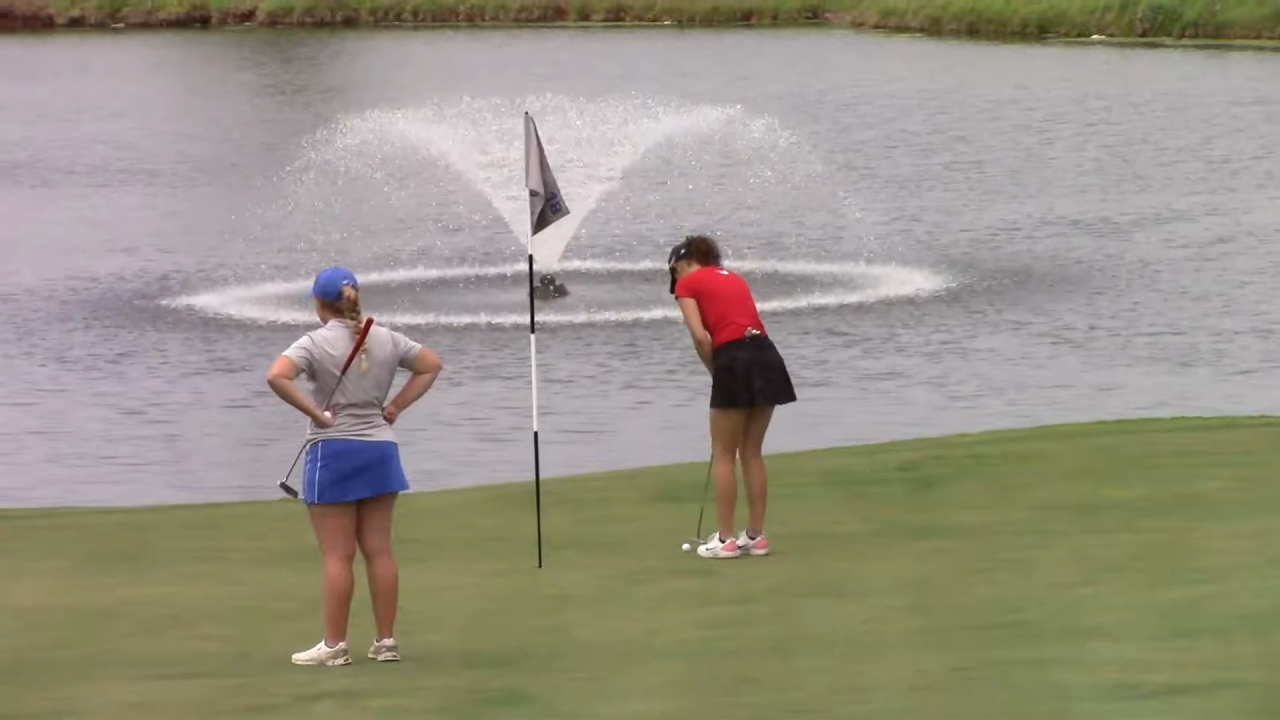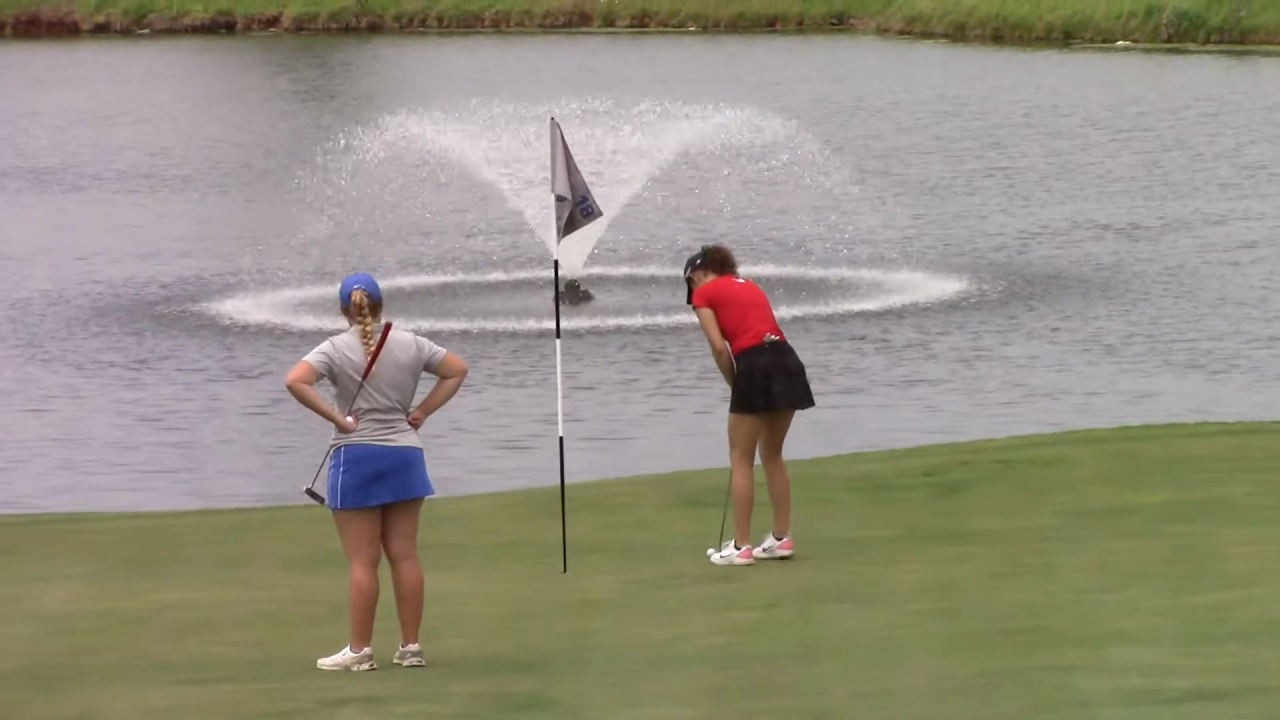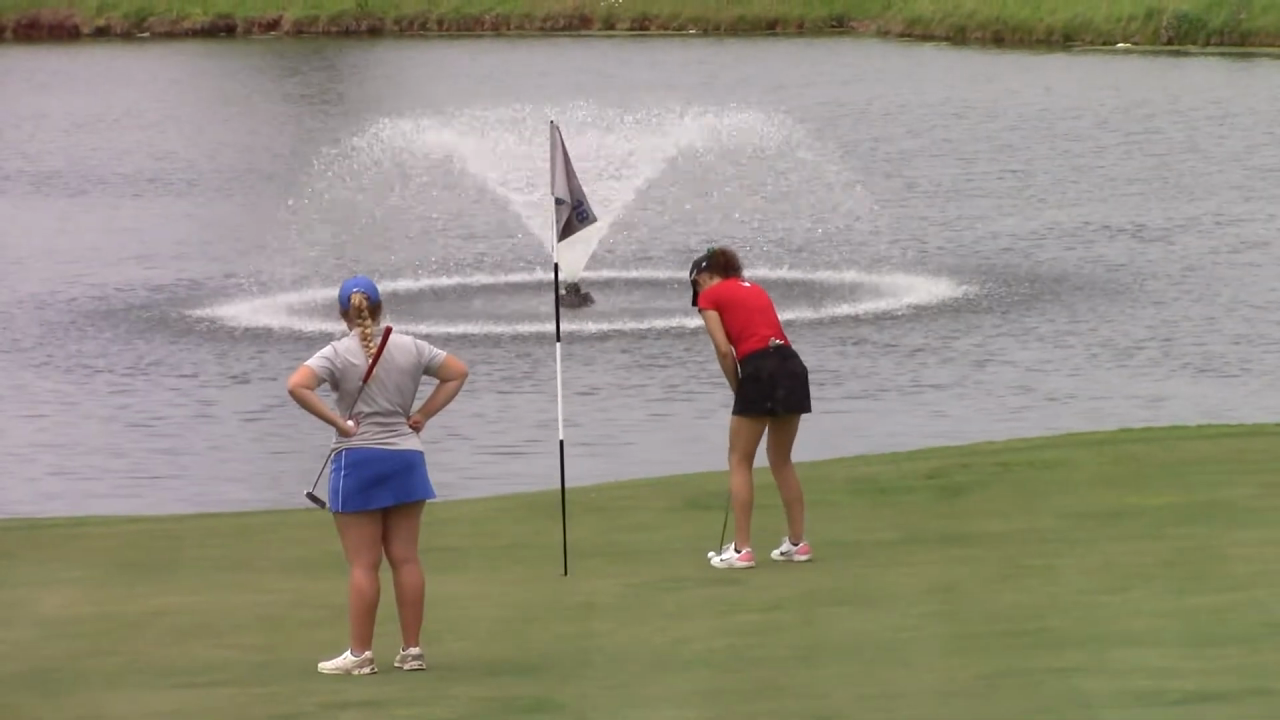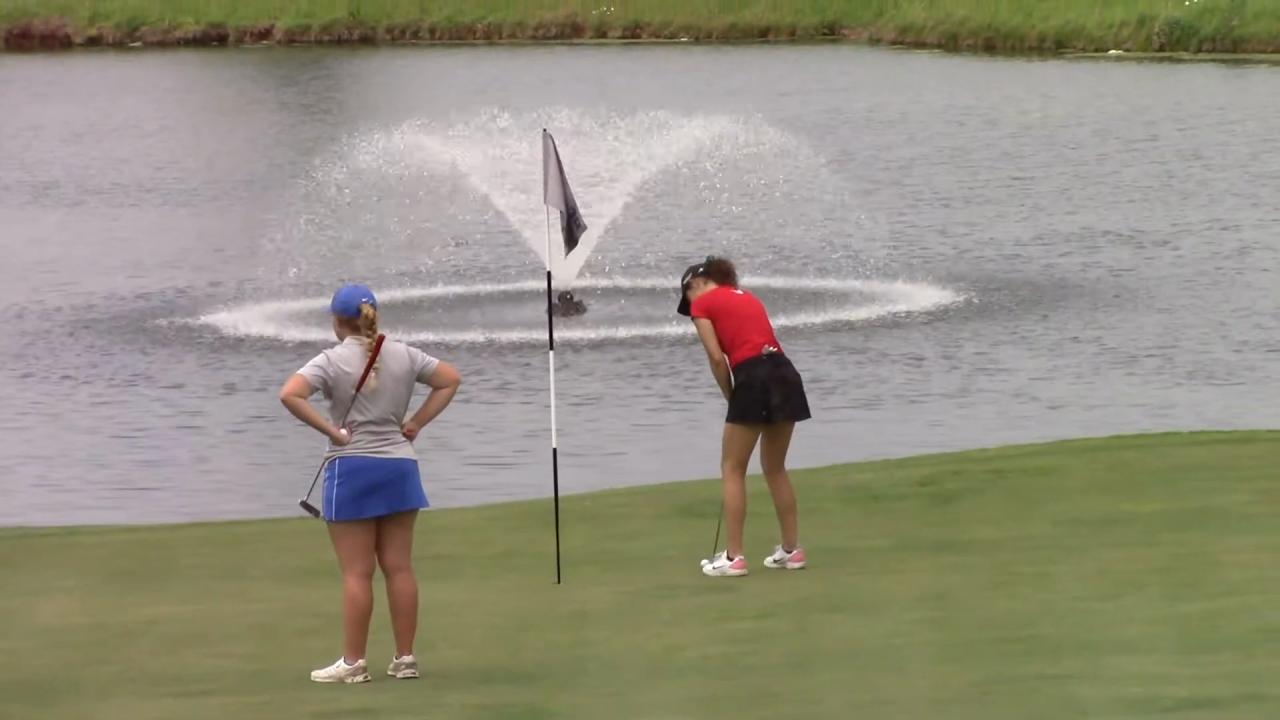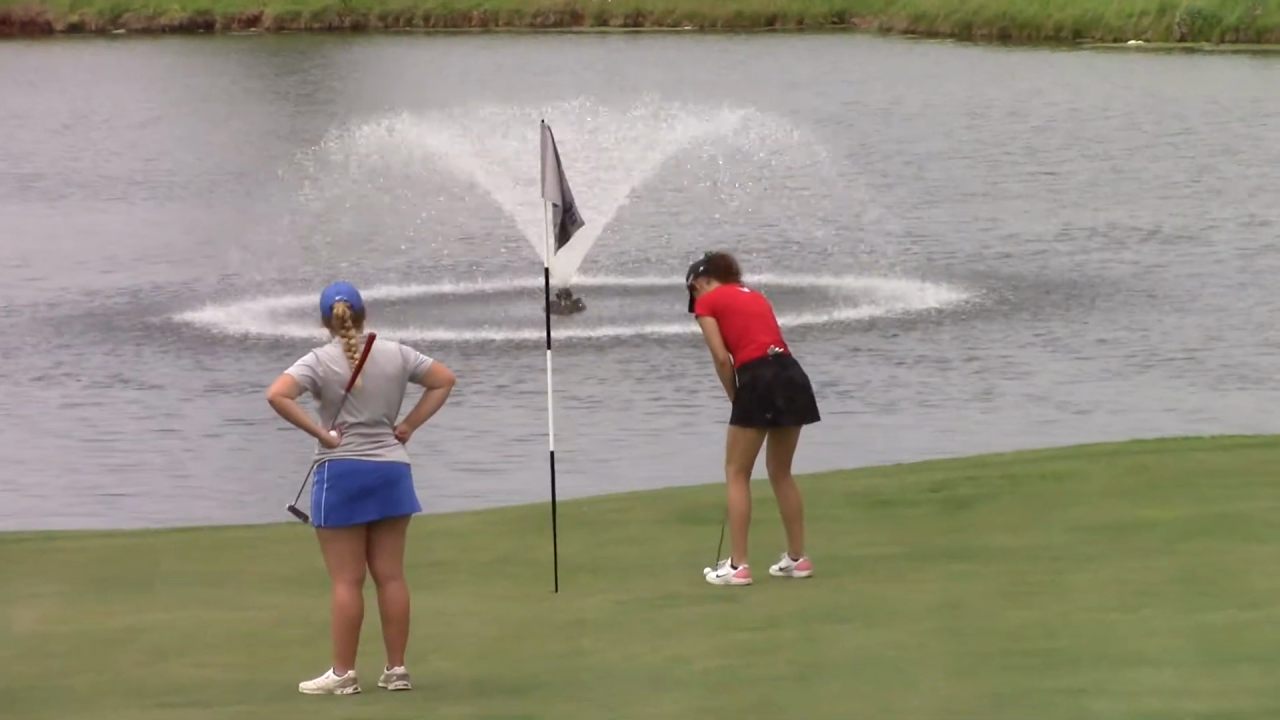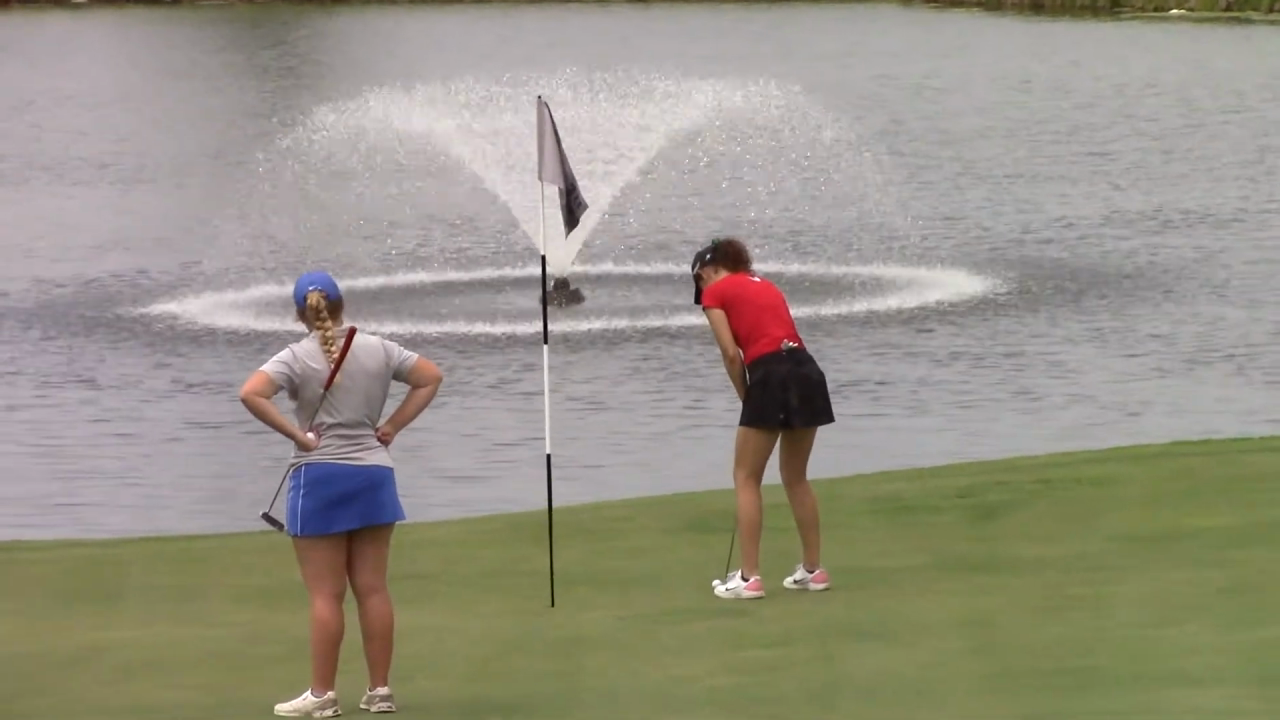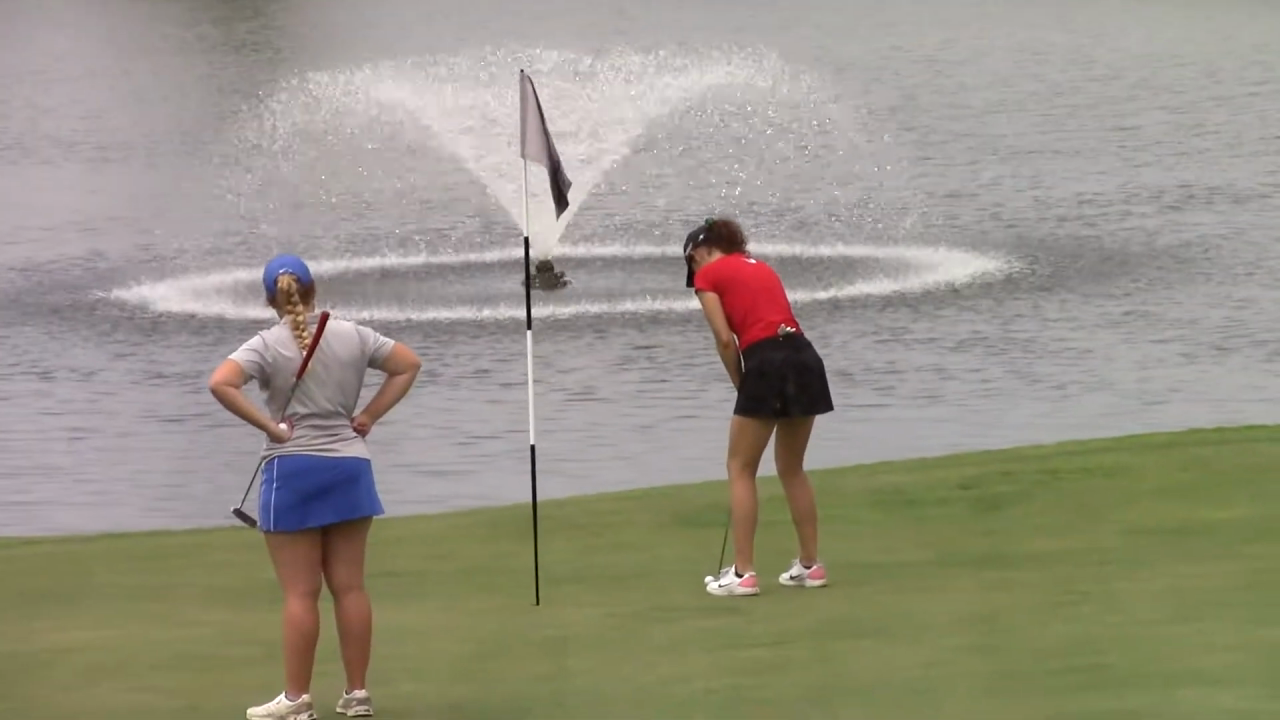
dt=0.7s
person 1, frame 1
left shoulder: (316, 343)
right shoulder: (385, 339)
left elbow: (277, 377)
right elbow: (432, 365)
left wrist: (314, 414)
right wrist: (396, 406)
left hip: (333, 452)
right hip: (379, 451)
left knee: (337, 556)
right knee: (379, 551)
left ankle: (334, 645)
right ankle: (385, 641)
person 1, frame 2
left shoulder: (336, 348)
right shoulder: (411, 344)
left elbow: (295, 381)
right elbow: (459, 369)
left wrist: (336, 419)
right wrist: (423, 411)
left hip: (357, 458)
right hip: (405, 456)
left knee: (362, 562)
right knee: (405, 556)
left ankle: (360, 650)
right ankle: (411, 646)
person 1, frame 3
left shoulder: (337, 353)
right shoulder: (410, 347)
left elbow: (296, 386)
right elbow: (459, 372)
left wrist: (338, 423)
right wrist: (424, 414)
left hip: (359, 461)
right hip: (406, 460)
left knee: (363, 565)
right knee: (405, 560)
left ankle: (360, 654)
right ankle: (412, 650)
person 1, frame 4
left shoulder: (331, 360)
right shoulder: (404, 355)
left elbow: (289, 394)
right elbow: (451, 379)
left wrist: (332, 432)
right wrist: (417, 422)
left hip: (353, 470)
right hip: (400, 467)
left knee: (357, 573)
right knee: (399, 568)
left ankle: (354, 662)
right ankle: (405, 658)
person 1, frame 5
left shoulder: (320, 360)
right shoulder: (396, 354)
left elbow: (277, 395)
right elbow: (445, 380)
left wrist: (321, 434)
right wrist: (410, 425)
left hip: (342, 473)
right hip: (391, 472)
left knee: (346, 581)
right knee: (390, 576)
left ankle: (343, 673)
right ankle: (397, 669)
person 1, frame 6
left shoulder: (296, 357)
right shoulder: (378, 349)
left elbow: (250, 394)
right elbow: (432, 377)
left wrist: (297, 436)
right wrist: (393, 426)
left hip: (320, 479)
right hip: (374, 476)
left knee: (325, 595)
right knee: (373, 589)
person 1, frame 7
left shoulder: (267, 345)
right shoulder: (353, 335)
left elbow: (220, 384)
right elbow: (409, 364)
left wrist: (269, 428)
right wrist: (370, 416)
left hip: (293, 472)
right hip: (350, 469)
left knee: (300, 593)
right knee: (350, 587)
person 2, frame 1
left shoulder: (686, 284)
right shoulder: (733, 278)
left elbow: (701, 337)
left wrist: (715, 374)
right wrist: (721, 373)
left hip: (735, 361)
right hip: (767, 357)
left knee: (724, 454)
right knee: (751, 452)
left ankle: (726, 539)
right ankle: (755, 536)
person 2, frame 2
left shoulder: (703, 293)
right shoulder: (749, 285)
left elbow: (719, 348)
left wrist: (734, 385)
right wrist: (740, 383)
left hip: (755, 367)
right hip: (787, 362)
left knee: (741, 460)
right knee: (772, 456)
left ankle: (741, 546)
right ankle: (781, 537)
person 2, frame 3
left shoulder: (709, 296)
right shoulder: (754, 288)
left elbow: (725, 351)
left wrist: (737, 388)
right wrist: (744, 389)
left hip: (760, 371)
right hip: (791, 367)
left knee: (739, 462)
right knee: (781, 461)
left ankle: (741, 549)
right ankle: (797, 542)
person 2, frame 4
left shoulder: (701, 304)
right shoulder: (747, 297)
left elbow: (718, 358)
left wrist: (730, 397)
right wrist: (737, 397)
left hip: (754, 380)
right hip: (785, 375)
left knee: (732, 469)
right knee: (775, 468)
left ankle: (734, 557)
right ankle: (791, 550)
person 2, frame 5
left shoulder: (706, 301)
right shoulder: (754, 294)
left elbow: (722, 359)
left wrist: (735, 399)
right wrist: (741, 398)
left hip: (759, 382)
right hip: (792, 376)
left knee: (736, 474)
right knee: (780, 472)
left ankle: (738, 565)
right ankle: (797, 557)
person 2, frame 6
left shoulder: (714, 292)
right shoulder: (765, 284)
left elbow: (732, 354)
left wrist: (745, 397)
right wrist: (753, 396)
left hip: (771, 379)
right hip: (807, 372)
left knee: (746, 478)
right knee: (795, 477)
left ankle: (749, 577)
right ankle: (813, 569)
person 2, frame 7
left shoulder: (707, 274)
right shoulder: (760, 266)
left elbow: (725, 340)
left wrist: (740, 385)
right wrist: (747, 384)
left hip: (767, 365)
right hip: (804, 359)
left knee: (740, 469)
right knee: (791, 469)
left ankle: (743, 573)
right ankle: (810, 565)
